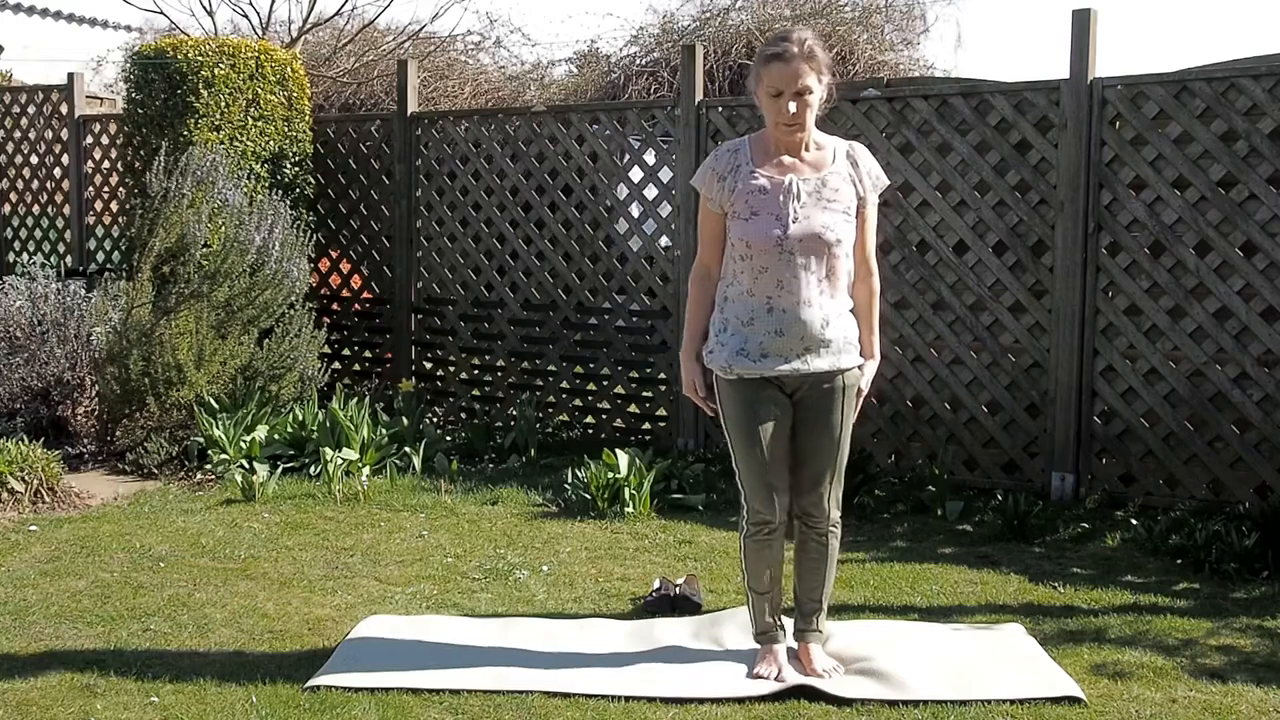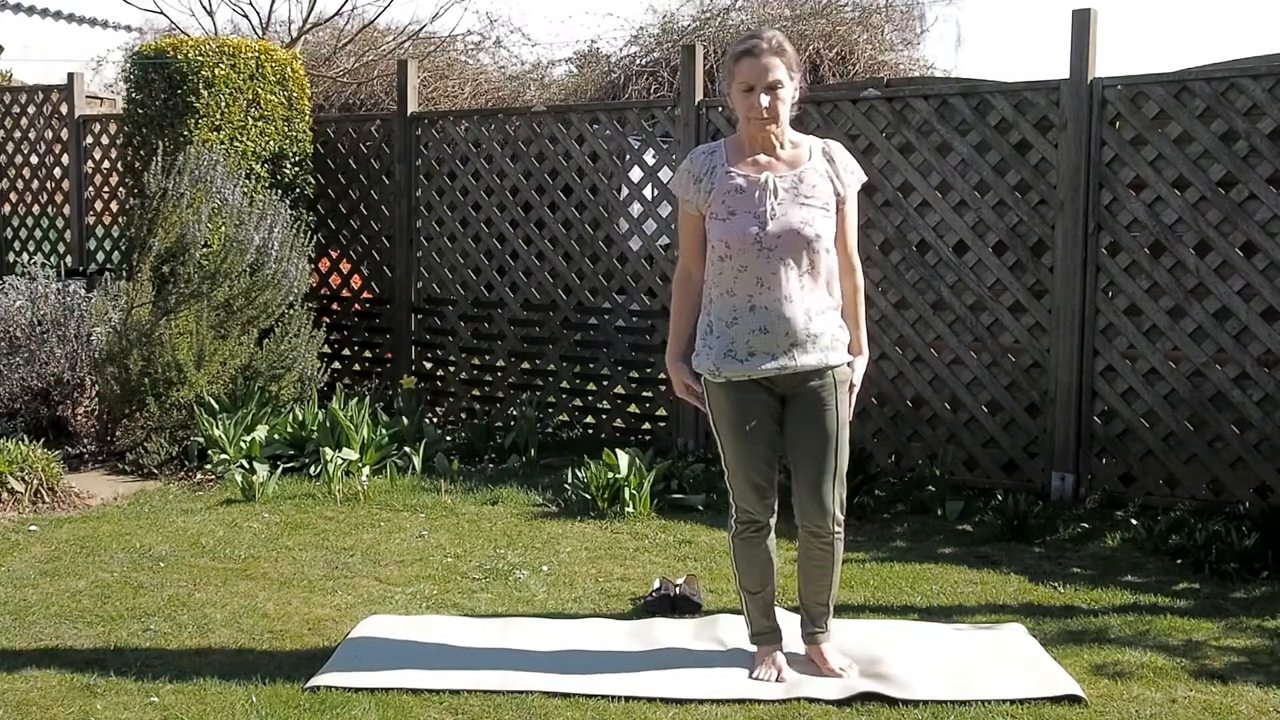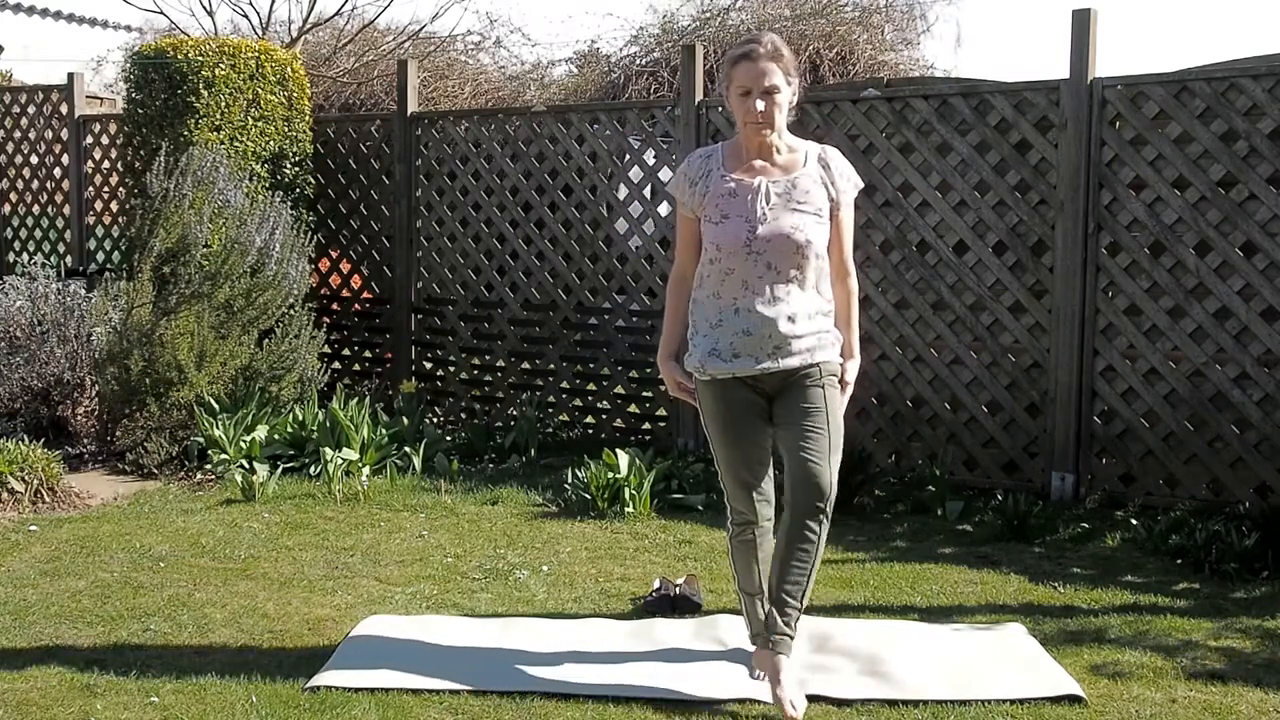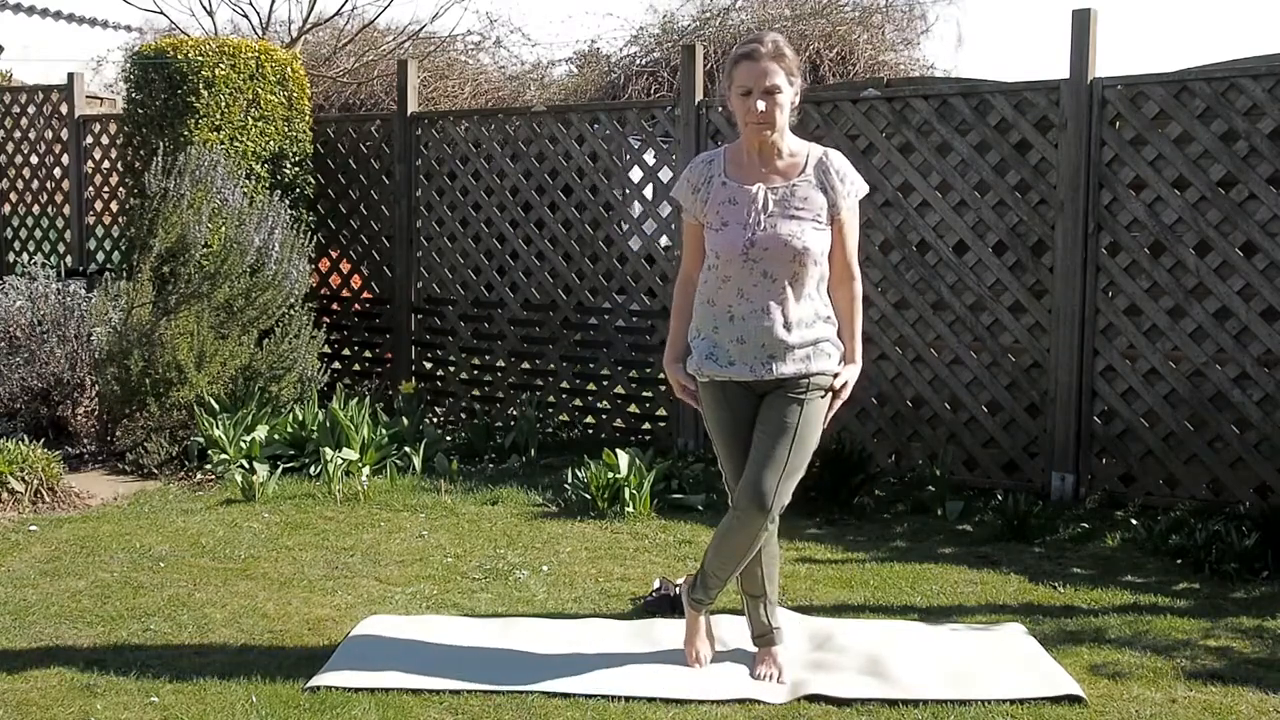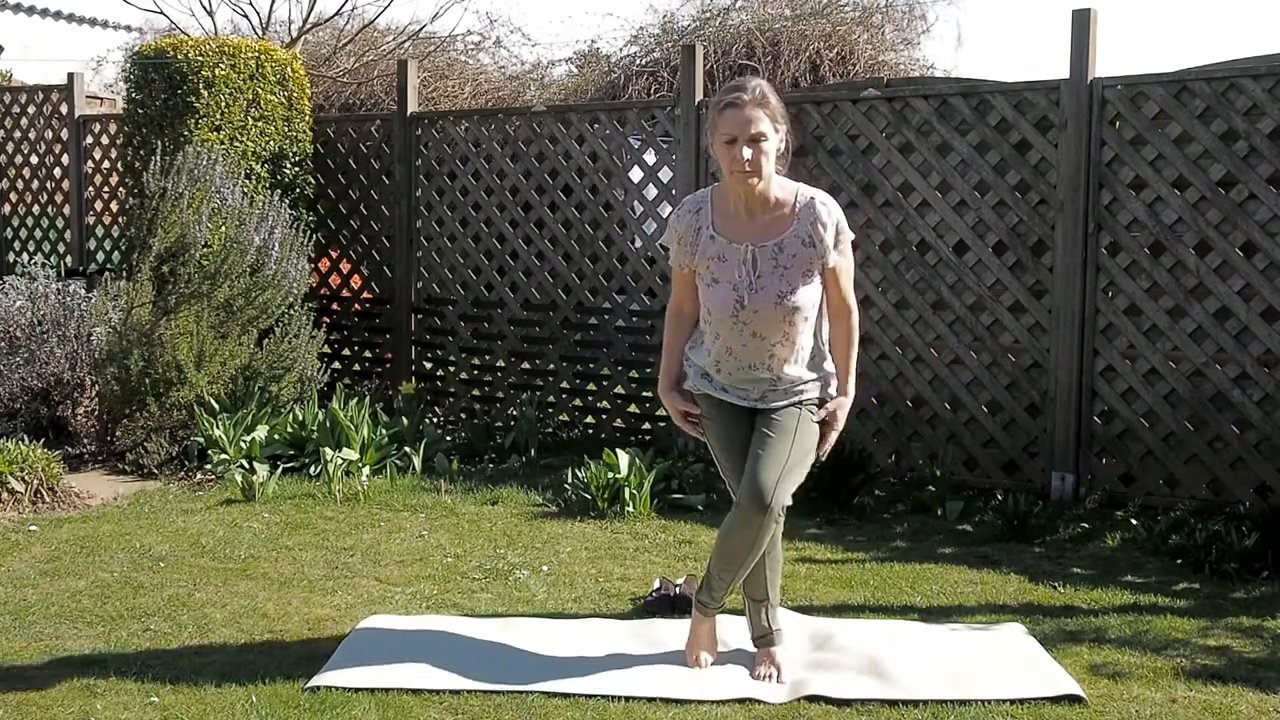
dt=1s
person 1, frame 1
left shoulder: (853, 166)
right shoulder: (728, 166)
left elbow: (865, 272)
right elbow: (707, 269)
left wrist: (870, 353)
right wrist: (689, 354)
left hip: (830, 364)
right hip: (746, 367)
left knee: (820, 511)
right knee: (765, 511)
left ankle: (811, 636)
right ankle: (768, 638)
person 1, frame 2
left shoulder: (831, 162)
right shoulder: (704, 169)
left elbow: (848, 266)
right elbow: (689, 271)
left wrist: (859, 349)
right wrist: (676, 355)
left hip: (819, 363)
right hip: (734, 368)
left knee: (823, 512)
right knee: (753, 511)
left ankle: (818, 634)
right ankle: (765, 640)
person 1, frame 3
left shoulder: (827, 169)
right shoulder: (700, 173)
left elbow: (842, 271)
right elbow: (684, 272)
left wrist: (851, 352)
right wrist: (668, 354)
left hip: (807, 361)
right hip: (724, 367)
left knee: (815, 490)
right knee: (749, 507)
left ankle: (781, 643)
right ankle: (761, 637)
person 1, frame 4
left shoulder: (828, 173)
right shoulder: (704, 176)
left elbow: (846, 276)
right elbow: (690, 275)
left wrist: (852, 356)
right wrist: (673, 354)
left hip: (803, 368)
right hip: (721, 368)
left knee: (762, 502)
right knee: (752, 504)
left ankle: (698, 593)
right ankle: (767, 637)
person 1, frame 5
left shoulder: (818, 215)
right shoulder: (692, 218)
left elbow: (843, 311)
right elbow: (681, 308)
left wrist: (844, 393)
right wrist: (668, 384)
left hip: (796, 393)
right hip: (718, 390)
left knee: (762, 500)
right knee: (759, 507)
left ankle: (706, 603)
right ankle: (767, 637)
